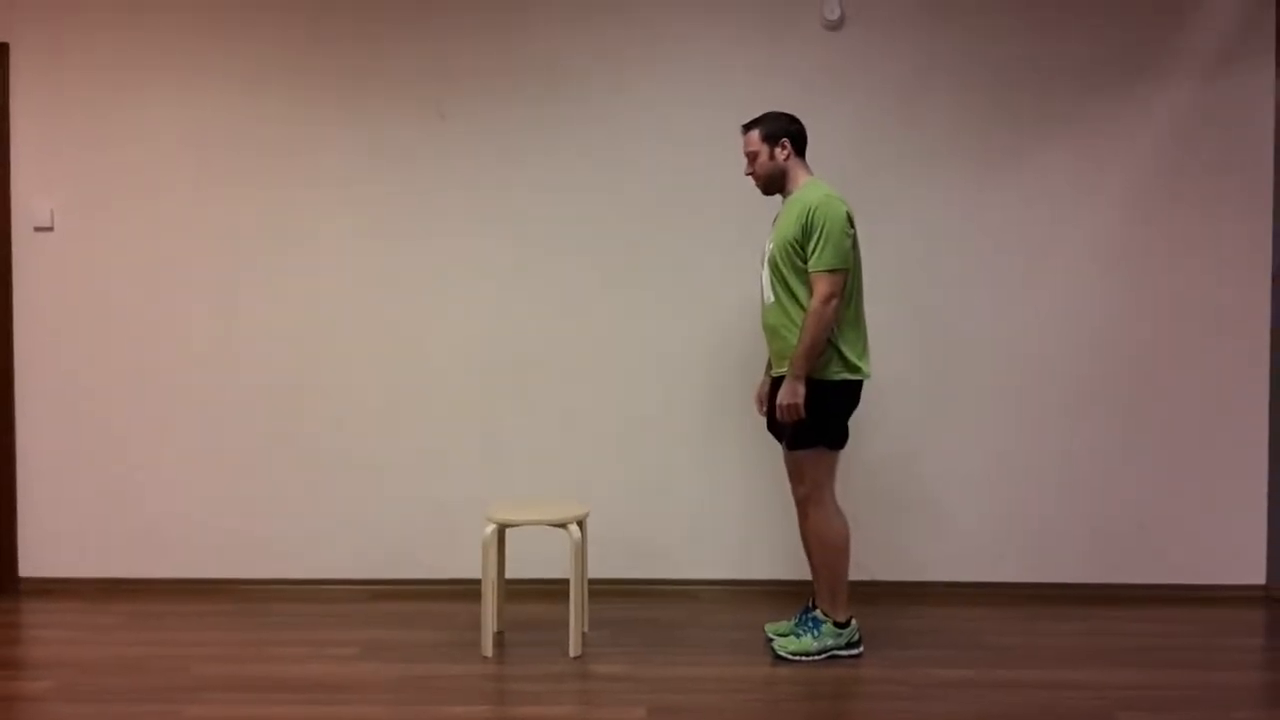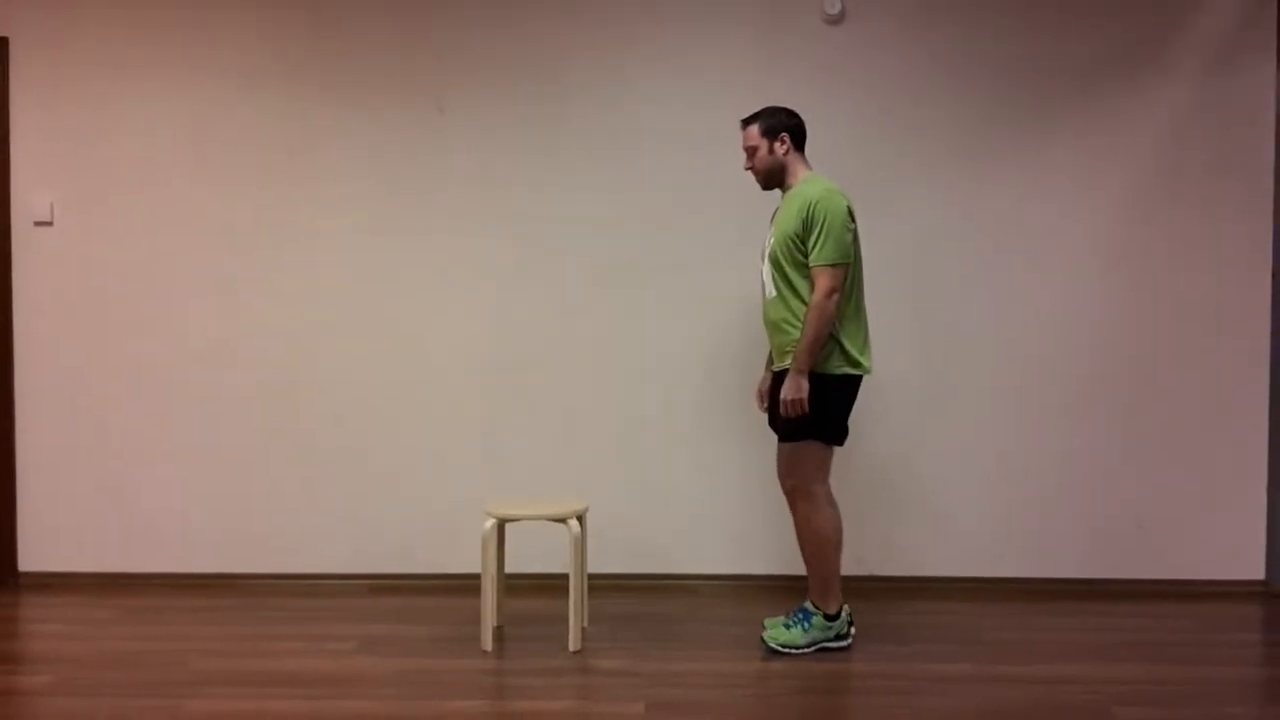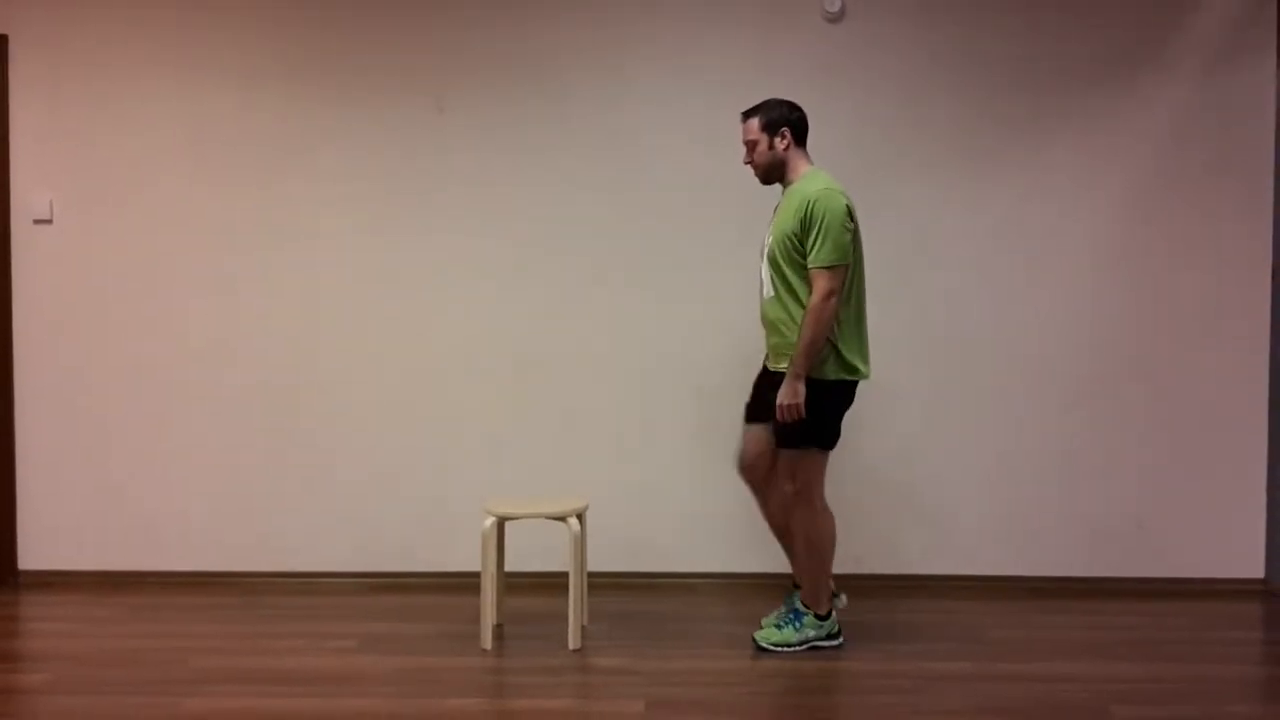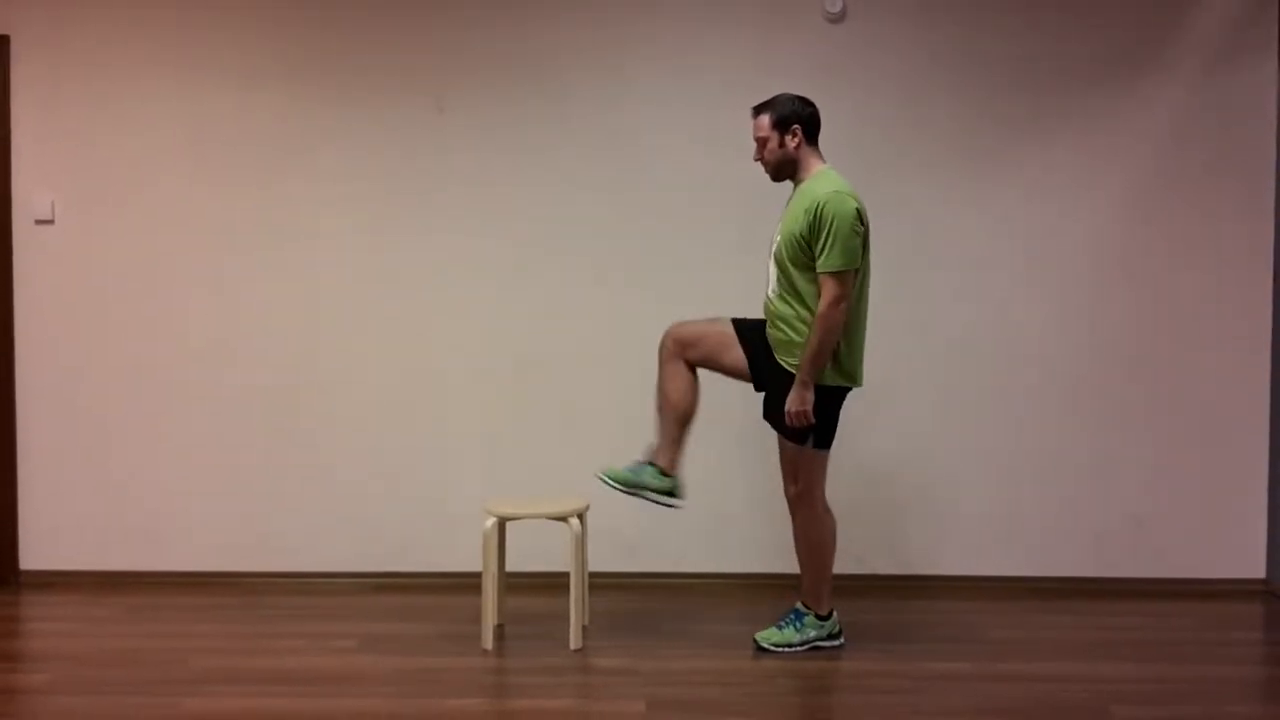
dt=0.5s
person 1, frame 1
left shoulder: (823, 206)
right shoulder: (790, 210)
left elbow: (826, 301)
left wrist: (796, 378)
right wrist: (772, 373)
left hip: (820, 379)
right hip: (797, 376)
left knee: (816, 496)
right knee: (806, 495)
left ankle: (839, 625)
right ankle: (822, 610)
person 1, frame 2
left shoulder: (823, 201)
right shoulder: (789, 206)
left elbow: (827, 295)
left wrist: (799, 373)
right wrist: (773, 369)
left hip: (821, 373)
right hip: (797, 370)
left knee: (802, 486)
right knee: (808, 486)
left ankle: (828, 616)
right ankle: (825, 606)
person 1, frame 3
left shoulder: (822, 200)
right shoulder: (790, 199)
left elbow: (826, 298)
left wrist: (796, 379)
right wrist: (776, 372)
left hip: (815, 373)
right hip: (786, 363)
left knee: (800, 489)
right knee: (755, 467)
left ankle: (818, 616)
right ankle: (814, 586)
person 1, frame 4
left shoulder: (834, 202)
right shoulder: (804, 193)
left elbow: (836, 301)
left wrist: (805, 384)
left hip: (811, 365)
right hip: (776, 342)
left knee: (802, 490)
right knee: (678, 340)
left ankle: (819, 618)
right ankle: (664, 469)
